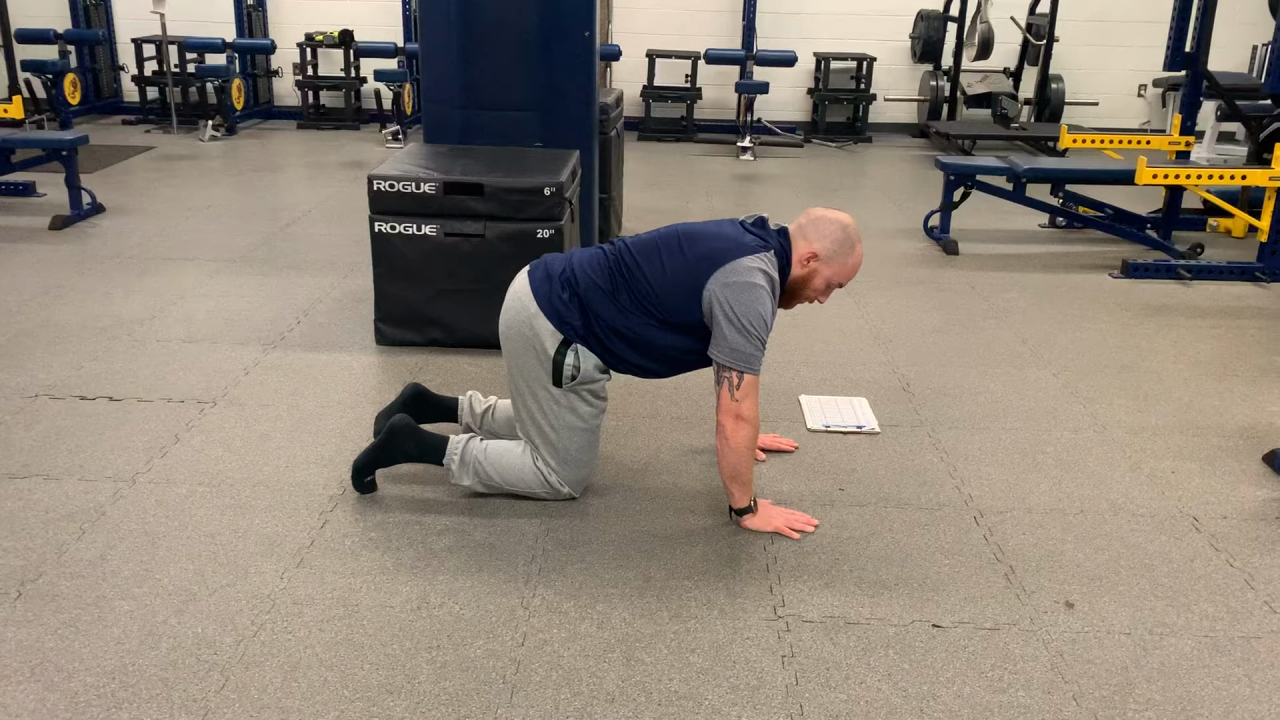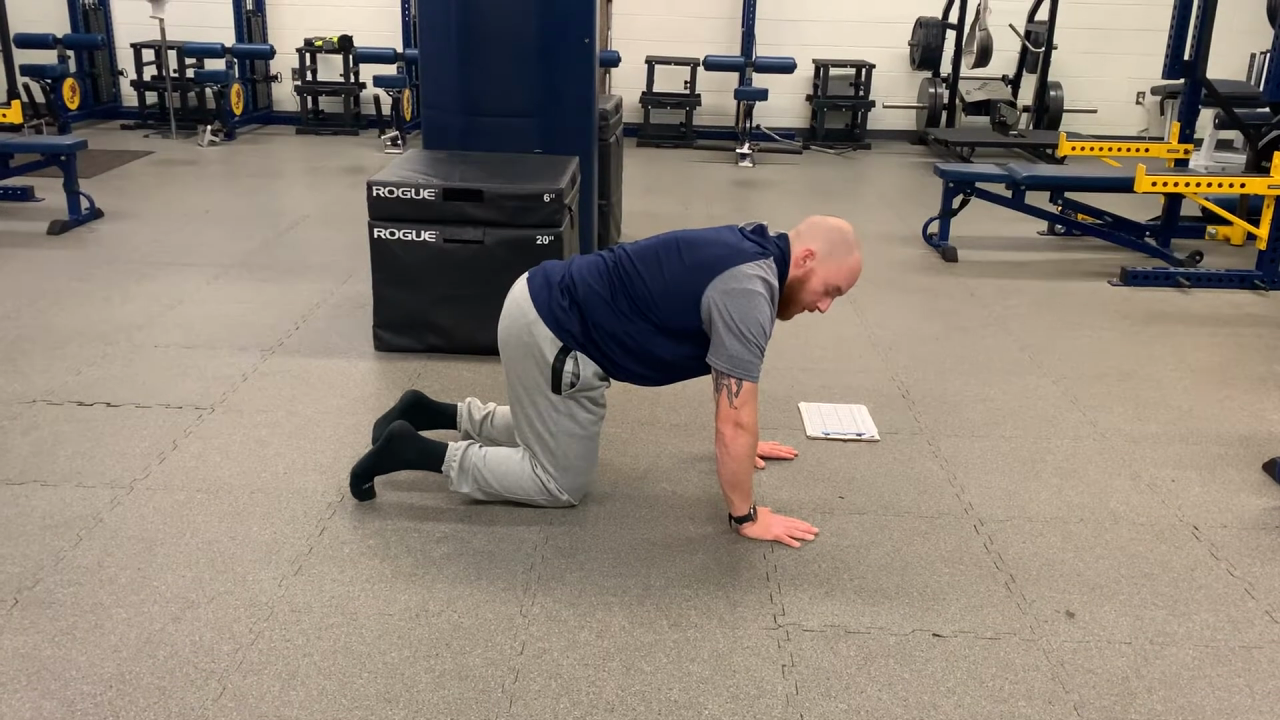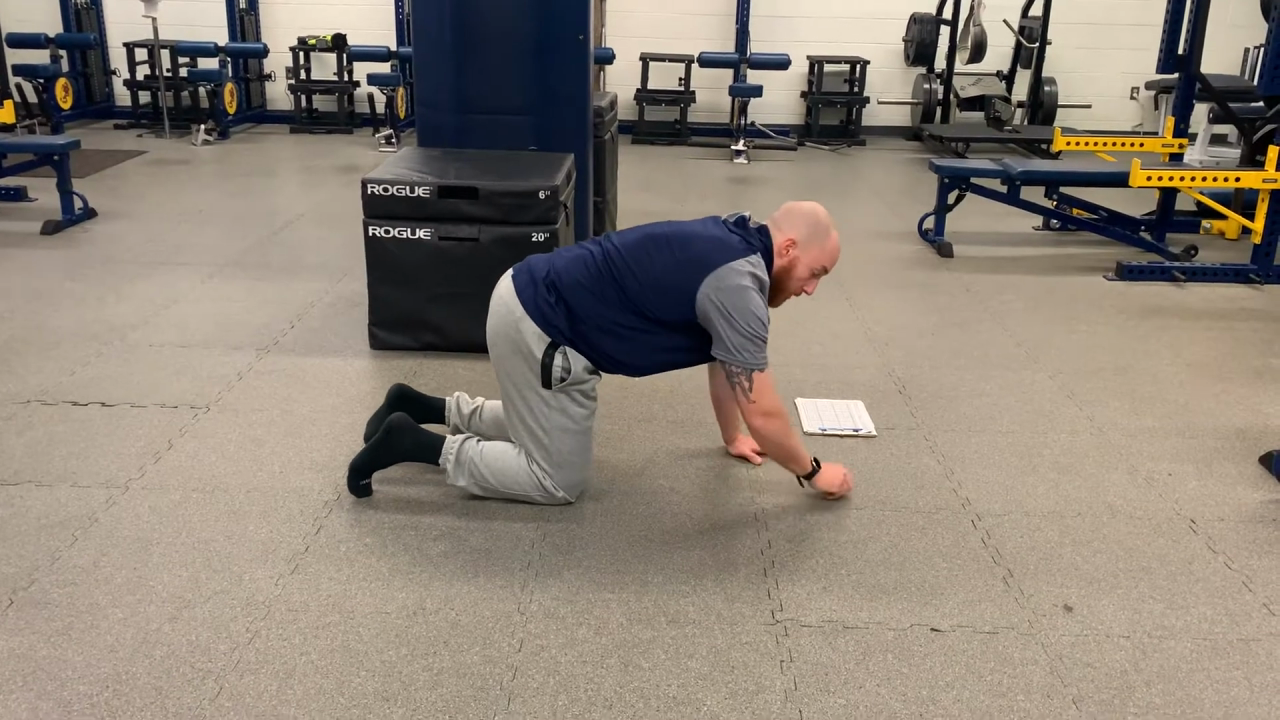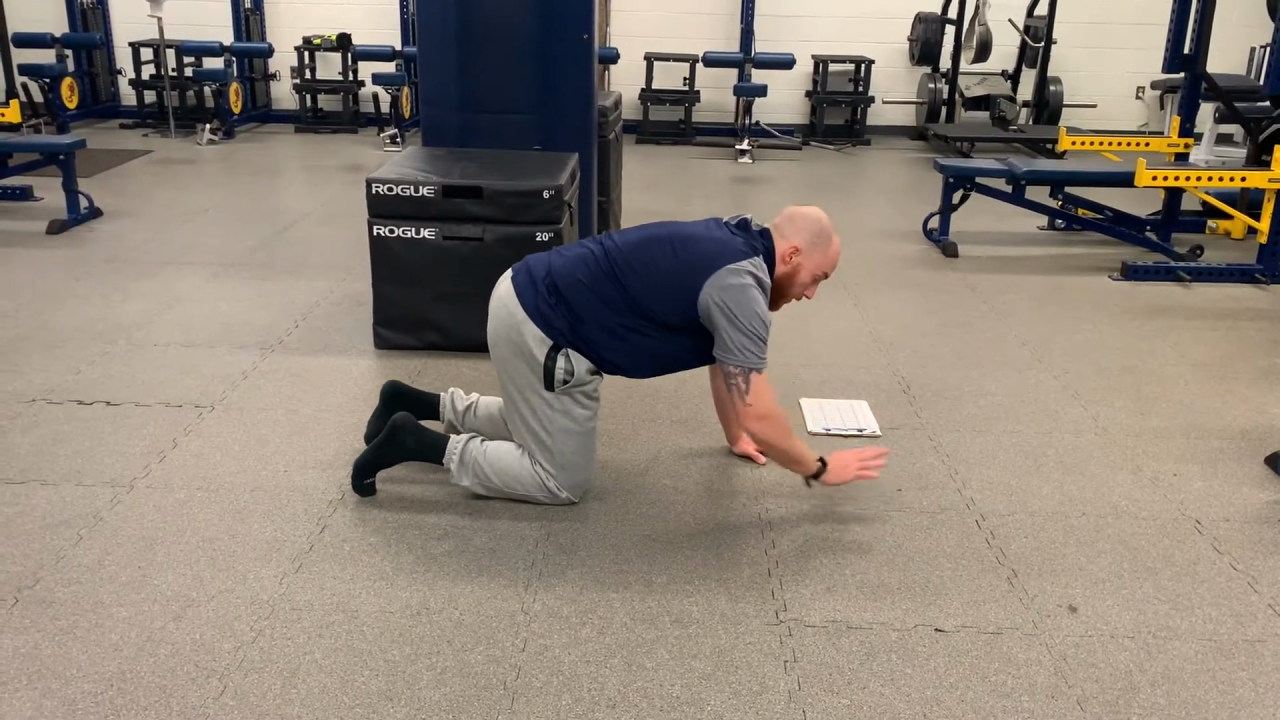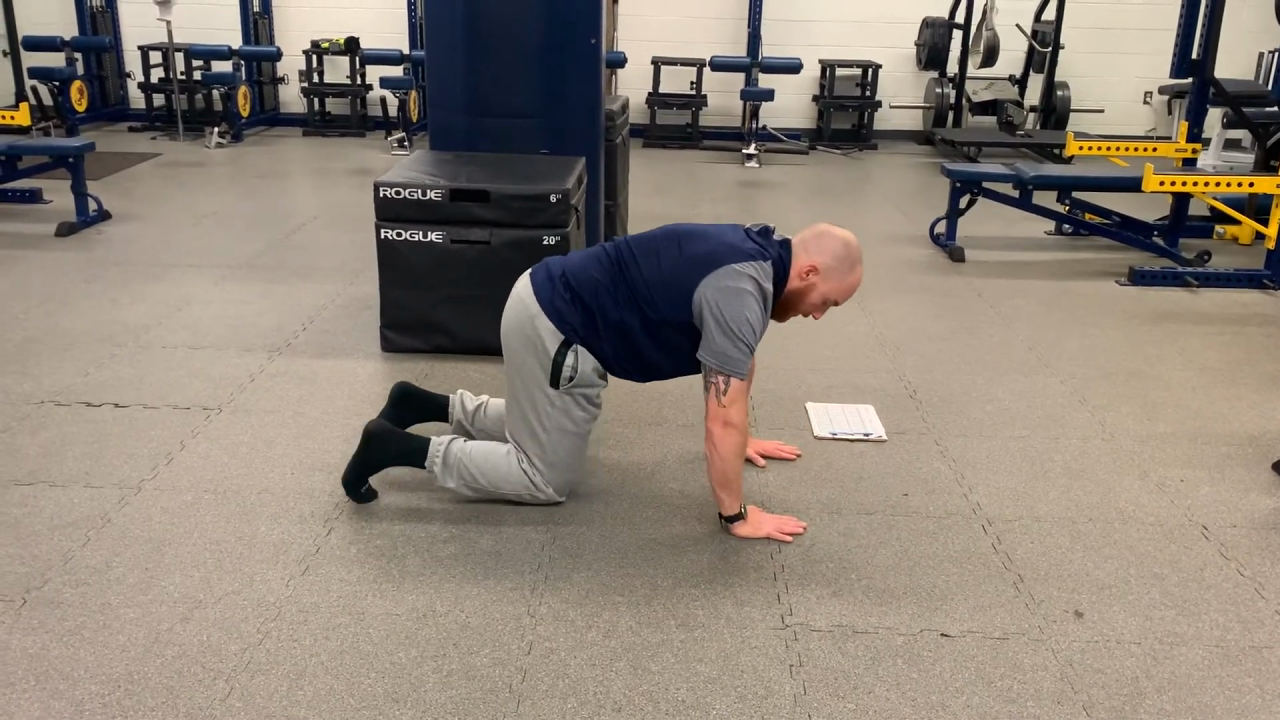
dt=1s
person 1, frame 1
left shoulder: (754, 246)
right shoulder: (750, 286)
right elbow: (735, 416)
left wrist: (741, 433)
right wrist: (746, 509)
left hip: (548, 301)
right hip: (554, 328)
left knee: (554, 430)
right knee: (563, 475)
left ankle: (435, 405)
right ankle: (420, 446)
person 1, frame 2
left shoulder: (754, 252)
right shoulder: (748, 292)
right elbow: (734, 422)
left wrist: (741, 441)
right wrist: (745, 516)
left hip: (545, 307)
right hip: (552, 332)
left knee: (551, 436)
right knee: (562, 480)
left ankle: (435, 412)
right ankle: (416, 451)
person 1, frame 3
left shoulder: (735, 243)
right shoulder: (737, 285)
left elbow: (722, 359)
right elbow: (763, 415)
left wrist: (733, 437)
right wrist: (813, 472)
left hip: (533, 303)
right hip: (540, 327)
left knee: (539, 428)
right knee: (558, 479)
left ankle: (420, 408)
right ankle: (415, 444)
person 1, frame 4
left shoulder: (737, 245)
right shoulder: (738, 286)
left elbow: (723, 358)
right elbow: (759, 418)
left wrist: (737, 439)
right wrist: (823, 467)
left hip: (533, 299)
right hip: (543, 326)
left knee: (537, 427)
right knee: (562, 479)
left ankle: (421, 403)
right ankle: (422, 444)
person 1, frame 5
left shoulder: (757, 253)
right shoulder: (741, 291)
left elbow: (738, 366)
right elbow: (722, 420)
left wrist: (740, 439)
right wrist: (737, 516)
left hip: (547, 305)
right hip: (555, 328)
left knee: (539, 429)
right knee: (546, 477)
left ankle: (425, 404)
right ankle: (401, 447)
